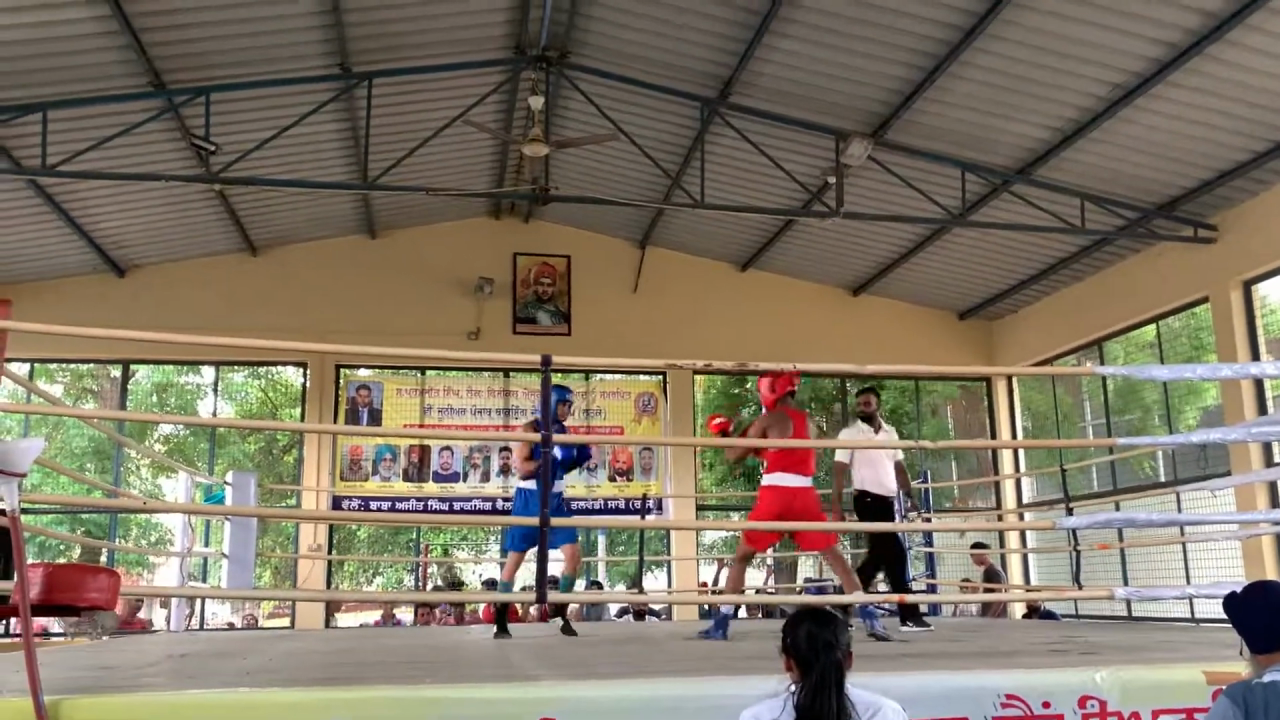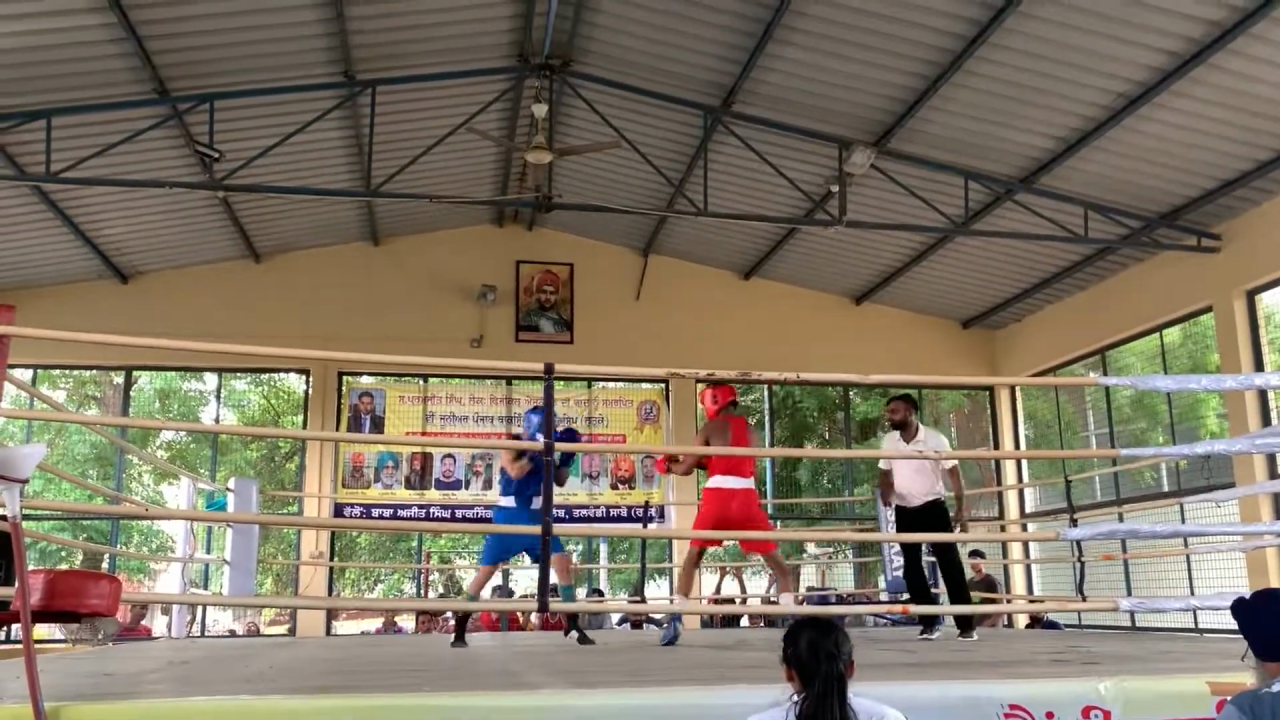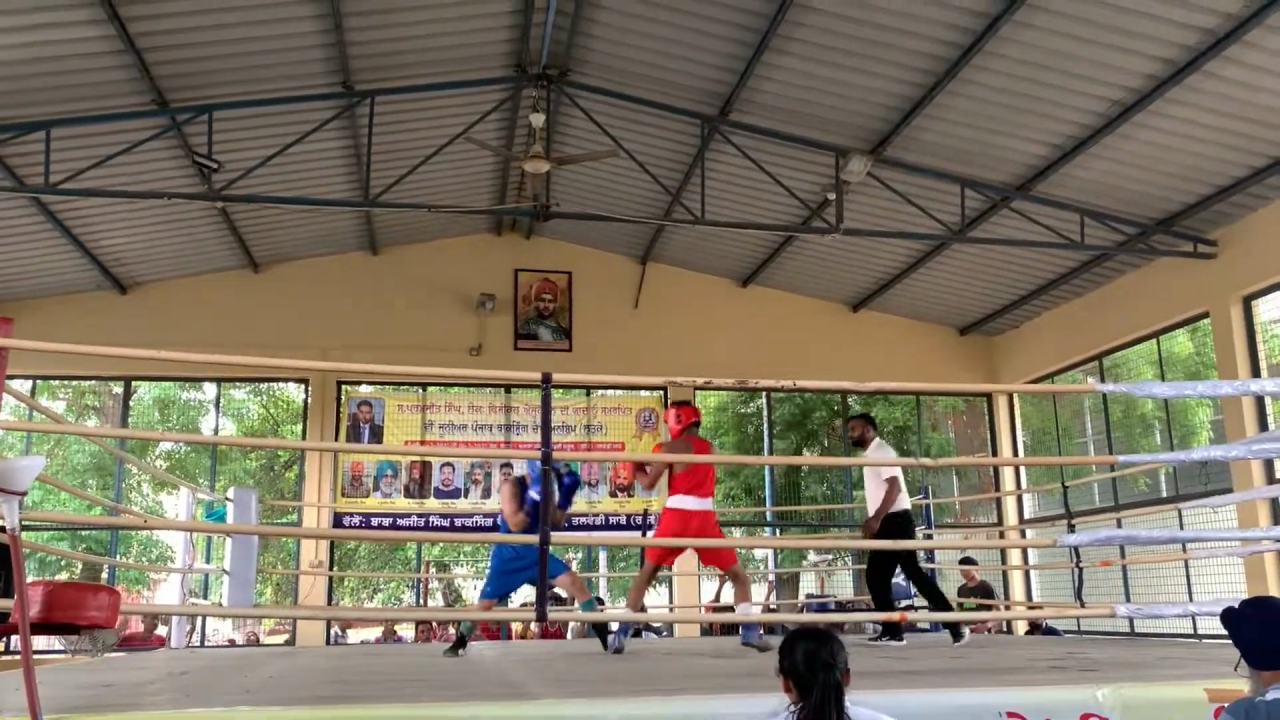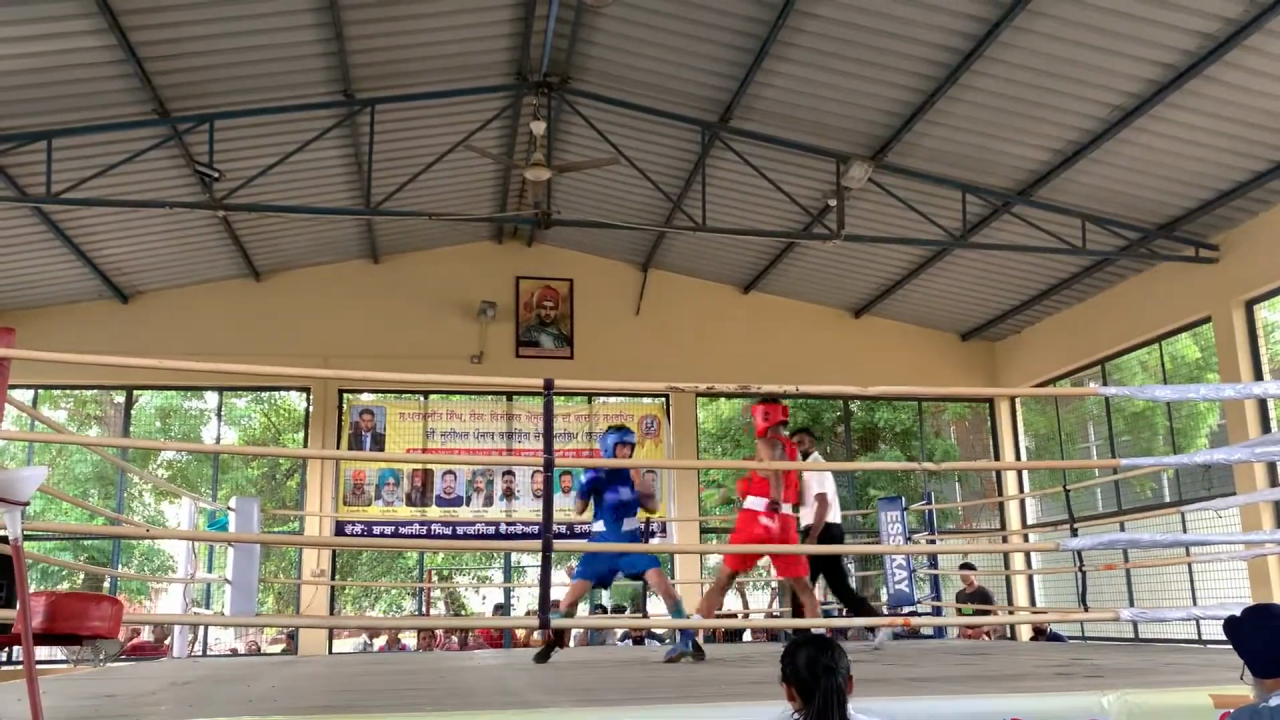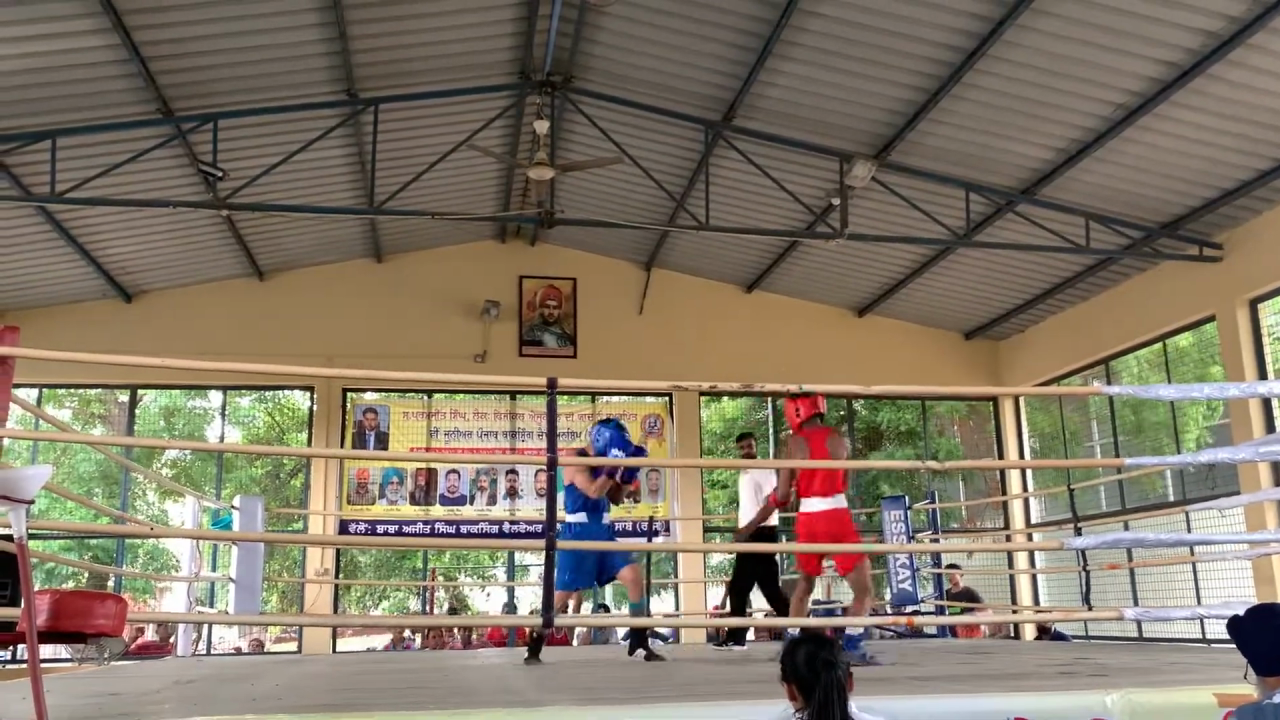
dt=0.5s
person 1, frame 1
left shoulder: (768, 419)
right shoulder: (808, 423)
left elbow: (736, 454)
left wrist: (722, 436)
left hip: (773, 496)
right hip: (804, 497)
left knee: (740, 558)
right knee: (837, 560)
left ankle: (721, 623)
right ankle: (868, 617)
person 1, frame 2
left shoulder: (710, 428)
right shoulder: (750, 430)
left elbow: (685, 468)
left wrist: (667, 464)
left hip: (716, 498)
right hip: (745, 500)
left knee: (692, 560)
right knee: (779, 565)
left ankle: (675, 622)
person 1, frame 3
left shoulder: (673, 447)
right shoulder: (711, 448)
left elbow: (649, 483)
left wrist: (637, 470)
left hip: (676, 518)
right hip: (704, 520)
left knee: (645, 576)
right knee: (739, 577)
left ankle: (623, 632)
right ankle: (750, 630)
person 1, frame 4
left shoulder: (767, 443)
right shoulder: (794, 451)
left elbow: (776, 475)
left wrist: (773, 507)
left hip: (754, 519)
right hip: (784, 524)
left knee: (722, 583)
right knee: (804, 590)
person 1, frame 5
left shoulder: (792, 444)
right shoulder: (841, 440)
left elbow: (782, 493)
left wrist: (757, 519)
left hip: (808, 520)
right hip: (836, 518)
left knee: (804, 584)
right knee: (863, 586)
right ankle: (851, 644)
person 2, frame 1
left shoulder: (562, 431)
right shoulder: (530, 429)
right elbow: (522, 469)
left wrist: (578, 457)
right wrist: (550, 458)
left hip: (556, 502)
right hip: (528, 500)
left knee: (573, 555)
right knee: (515, 560)
left ankle: (560, 611)
right ankle: (501, 621)
person 2, frame 2
right shoulder: (512, 445)
left elbow: (560, 481)
right elbow: (515, 472)
left wrist: (566, 455)
right wrist: (536, 450)
left hip: (533, 516)
right hip: (507, 516)
left knee: (563, 563)
right knee: (485, 572)
left ankle: (572, 626)
right ankle: (459, 630)
person 2, frame 3
left shoulder: (549, 488)
right shoulder: (510, 487)
left elbow: (555, 523)
right elbow: (516, 526)
left wrist: (565, 499)
right wrist: (532, 500)
left hip: (535, 552)
right hip: (508, 554)
left knee: (576, 584)
right knee: (486, 604)
left ankle: (605, 638)
right ankle: (459, 643)
person 2, frame 4
left shoulder: (631, 471)
right shoulder: (596, 473)
left elbow: (652, 507)
right elbow: (579, 510)
left wrist: (635, 496)
right wrist: (584, 491)
left hip: (630, 539)
right hip: (601, 541)
left knee: (660, 582)
right knee: (576, 591)
left ankle: (687, 637)
right ankle: (554, 642)
person 2, frame 5
left shoulder: (604, 461)
right shoulder: (574, 461)
left elbow: (616, 498)
right elbow: (594, 493)
left wrist: (629, 471)
right wrist: (613, 465)
left hip: (603, 533)
right hip: (576, 535)
left knee: (635, 579)
right knee: (562, 595)
left ankle: (638, 643)
right ankle: (534, 648)
person 3, frame 1
left shoulder: (890, 433)
right shoulder: (849, 434)
left elbow: (899, 468)
right elbow: (840, 470)
left wrist: (910, 497)
right wrist: (837, 505)
left hip: (888, 501)
right hip: (868, 500)
left knee: (876, 559)
right knee: (894, 555)
right ankle: (909, 615)
person 3, frame 2
left shoulder: (935, 439)
right shoulder: (889, 442)
left elbow: (954, 473)
right elbow: (884, 475)
left wrist: (960, 509)
right wrist: (886, 492)
left hip: (934, 508)
right hip: (905, 511)
left knee: (951, 565)
right knee: (912, 567)
left ankle: (966, 624)
right ankle: (930, 621)
person 3, frame 3
left shoulder: (882, 452)
right shoulder: (869, 456)
left elbow: (894, 487)
left wrist: (876, 518)
right wrist: (873, 521)
left hip: (894, 521)
right hip: (885, 525)
left knee: (916, 575)
right knee: (875, 575)
left ankle: (955, 625)
right ankle: (891, 631)
person 3, frame 4
left shoulder: (814, 467)
right shoulder: (813, 467)
left elbow: (823, 503)
left wrist: (812, 537)
left hip: (821, 531)
right hip: (830, 530)
right knee: (840, 587)
person 3, frame 5
left shoulder: (764, 471)
right shoulder: (744, 474)
left elbow: (769, 504)
left wrist: (750, 527)
right wrist: (743, 532)
left hip: (763, 534)
right hip: (751, 536)
left knee: (770, 587)
right knee: (737, 586)
right ankle: (735, 637)
